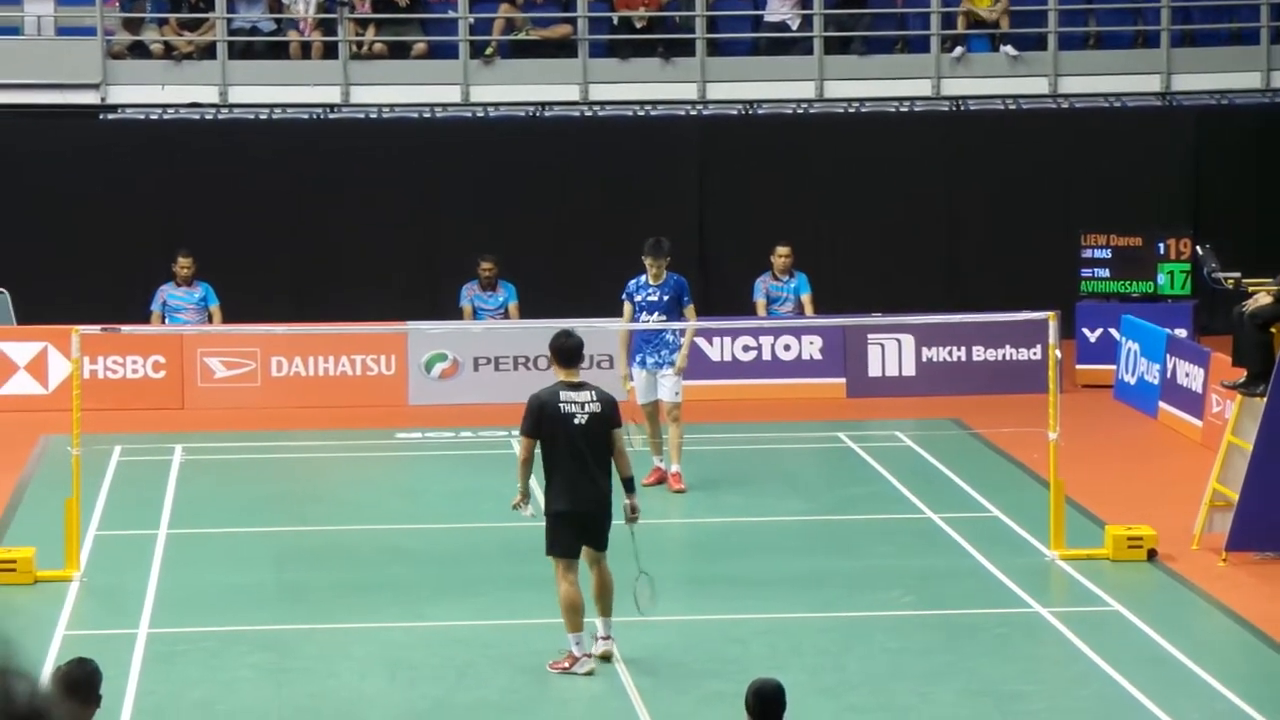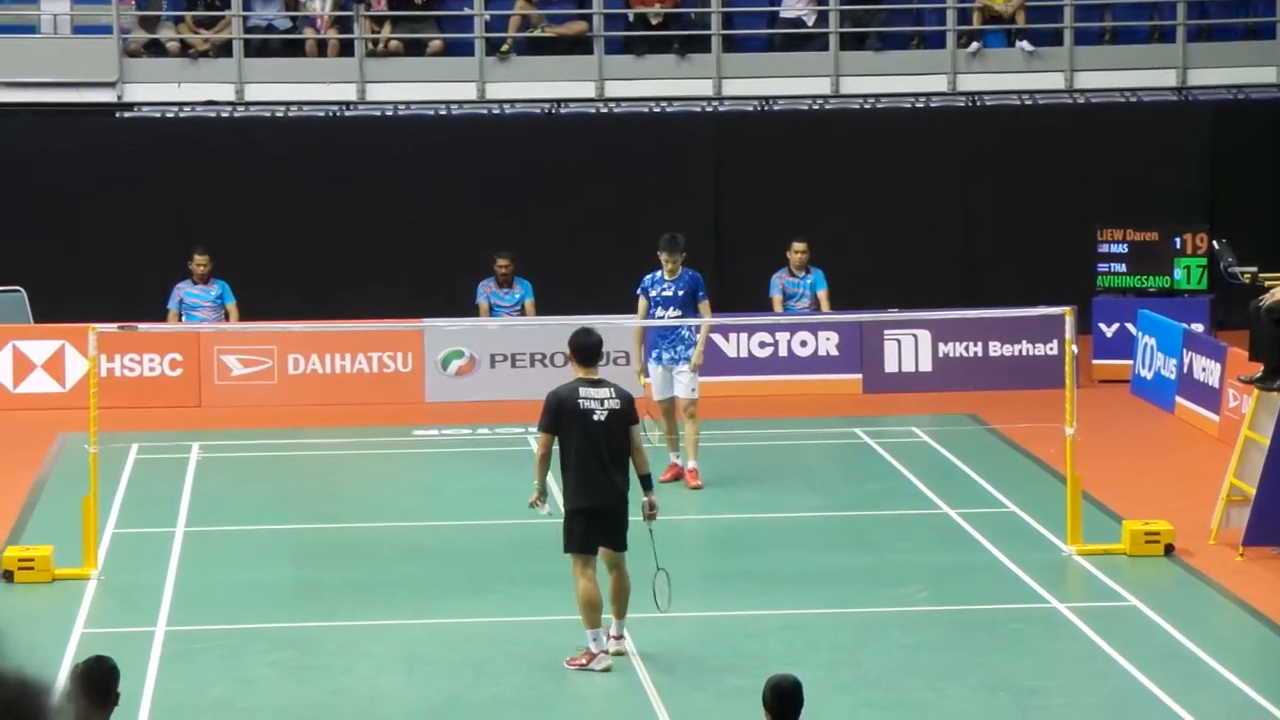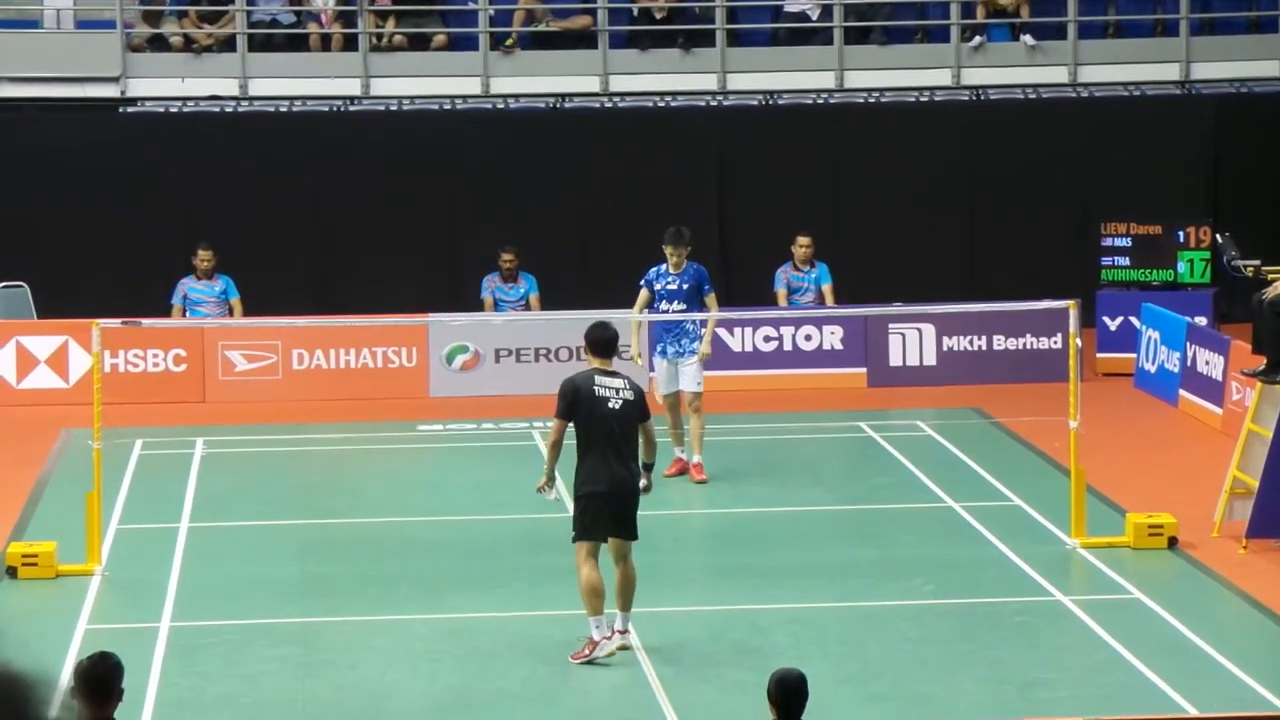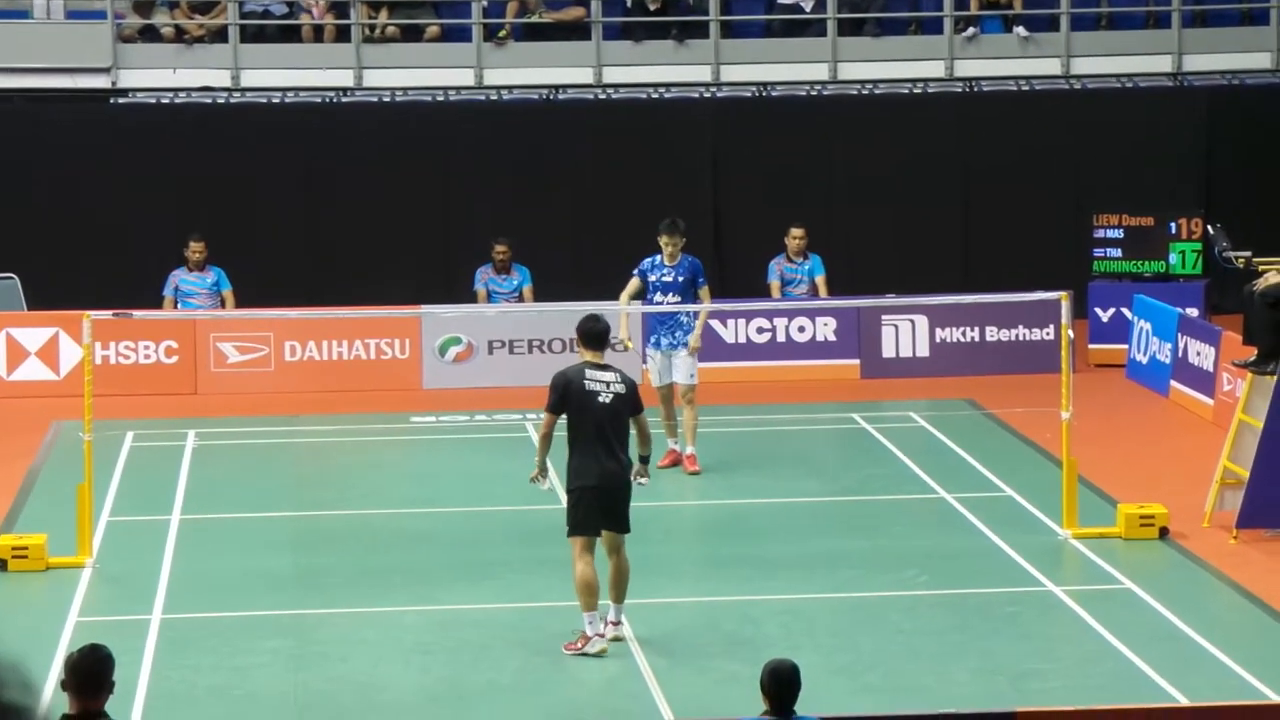
dt=0.3s
person 1, frame 1
left shoulder: (541, 401)
right shoulder: (605, 399)
left elbow: (526, 454)
right elbow: (619, 451)
left wrist: (523, 490)
right wrist: (630, 494)
left hip: (562, 502)
right hip: (599, 499)
left knee: (566, 573)
right knee: (598, 562)
left ankle: (579, 654)
right ankle: (605, 638)
person 1, frame 2
left shoulder: (559, 397)
right shoulder: (622, 396)
left elbow: (544, 451)
right elbow: (637, 448)
left wrist: (540, 487)
right wrist: (648, 491)
left hip: (580, 498)
right hip: (617, 497)
left knee: (584, 570)
right knee: (616, 563)
left ankle: (597, 650)
right ankle: (617, 636)
person 1, frame 3
left shoulder: (575, 384)
right shoulder: (633, 388)
left elbow: (556, 437)
right elbow: (650, 439)
left wrist: (548, 473)
right wrist: (646, 471)
left hip: (593, 485)
right hip: (627, 484)
left knee: (587, 558)
right knee: (623, 555)
left ankle: (600, 637)
right ankle: (622, 630)
person 1, frame 4
left shoulder: (566, 378)
right shoulder: (625, 381)
left elbow: (547, 429)
right elbow: (644, 432)
left wrist: (540, 464)
right wrist: (643, 463)
left hip: (584, 479)
right hip: (619, 477)
left knee: (583, 553)
right knee: (616, 548)
left ankle: (593, 633)
right ankle: (615, 622)
person 2, frame 1
left shoulder: (678, 284)
right shoulder: (633, 286)
left elbow: (691, 320)
right elbow: (626, 326)
left wrist: (683, 353)
right wrist: (624, 362)
left hip: (669, 359)
right hip: (641, 359)
left knee: (672, 413)
right knee: (649, 414)
left ankle: (675, 471)
right ankle: (658, 466)
person 2, frame 2
left shoulder: (693, 279)
right shoulder: (649, 282)
left elbow: (706, 317)
right elbow: (640, 321)
left wrist: (699, 349)
right wrist: (637, 356)
left hip: (684, 354)
right hip: (657, 355)
left knee: (689, 409)
right knee: (666, 410)
left ankle: (692, 467)
right ankle: (675, 463)
person 2, frame 3
left shoulder: (698, 273)
right shoulder: (654, 275)
left elbow: (713, 309)
right elbow: (638, 308)
left wrist: (707, 340)
right wrist: (635, 342)
left hip: (690, 348)
right hip: (662, 348)
left knee: (694, 403)
right knee: (670, 404)
left ankle: (697, 461)
right ankle: (680, 457)
person 2, frame 4
left shoulder: (693, 265)
right shoulder: (648, 266)
left elbow: (706, 302)
right elbow: (625, 296)
left wrist: (697, 332)
right wrist: (624, 327)
left hip: (683, 340)
right hip: (656, 340)
left knee: (687, 395)
right knee: (664, 396)
left ankle: (690, 453)
right ankle: (673, 449)
